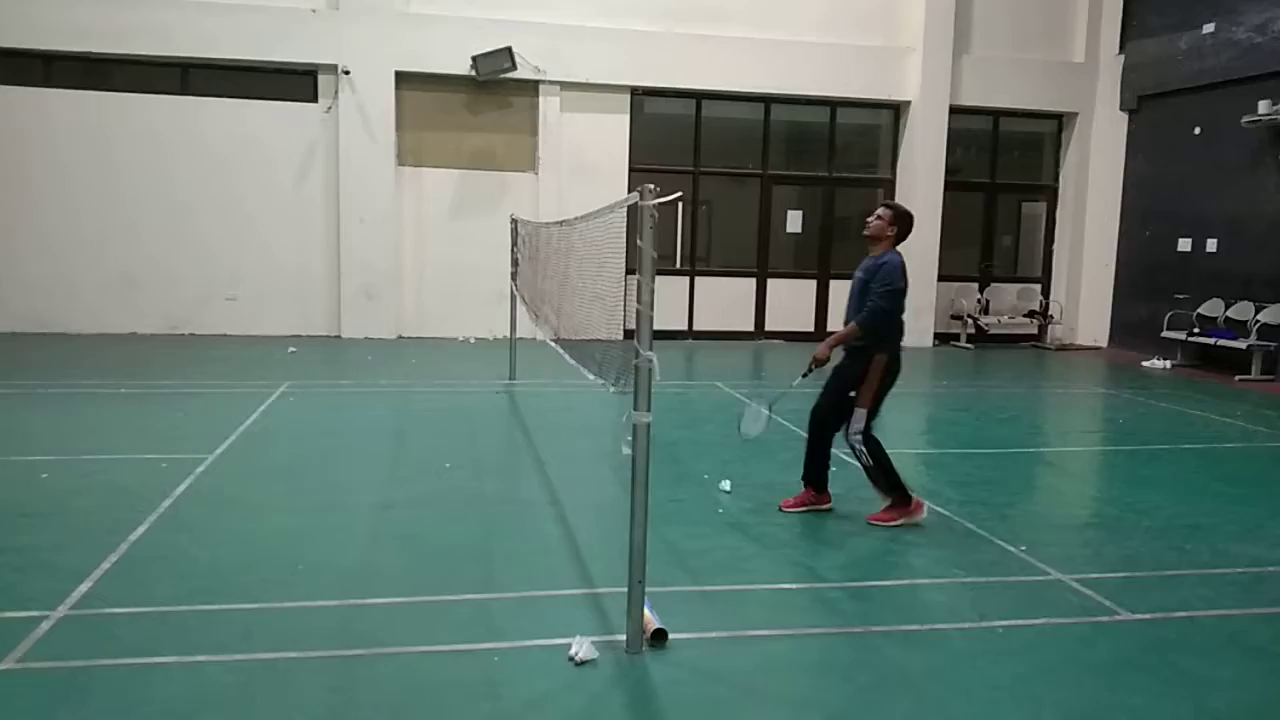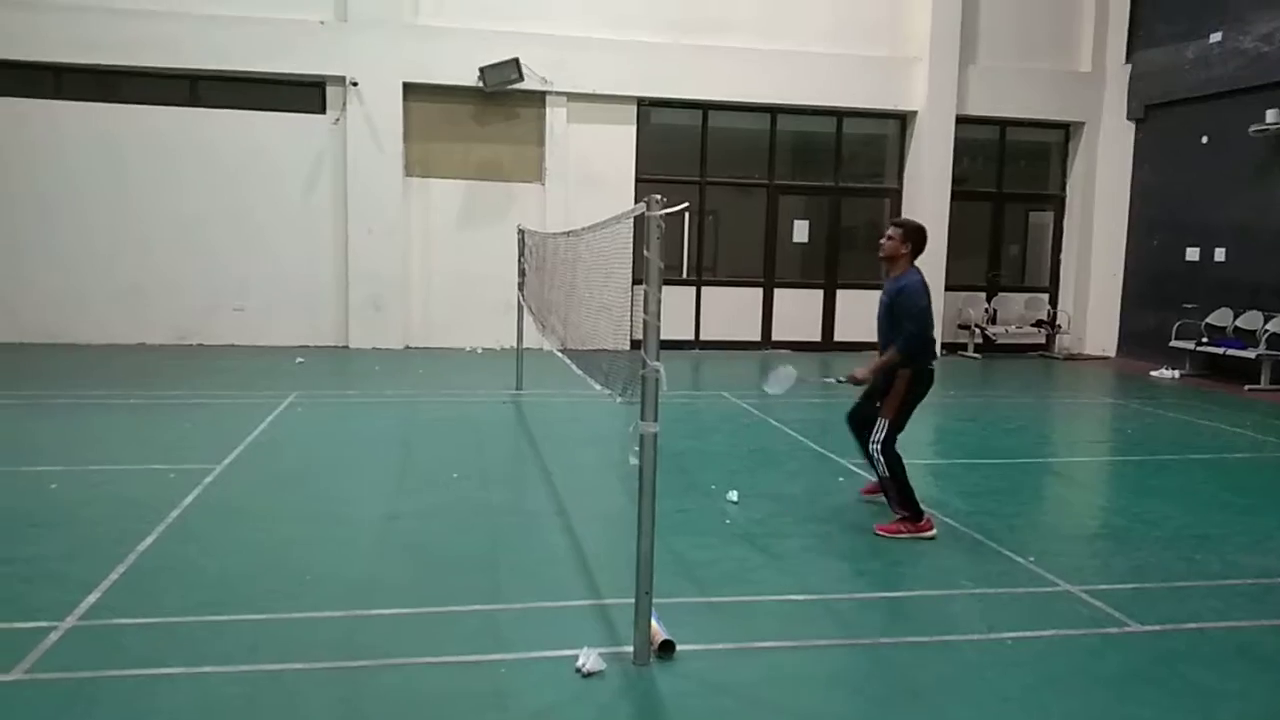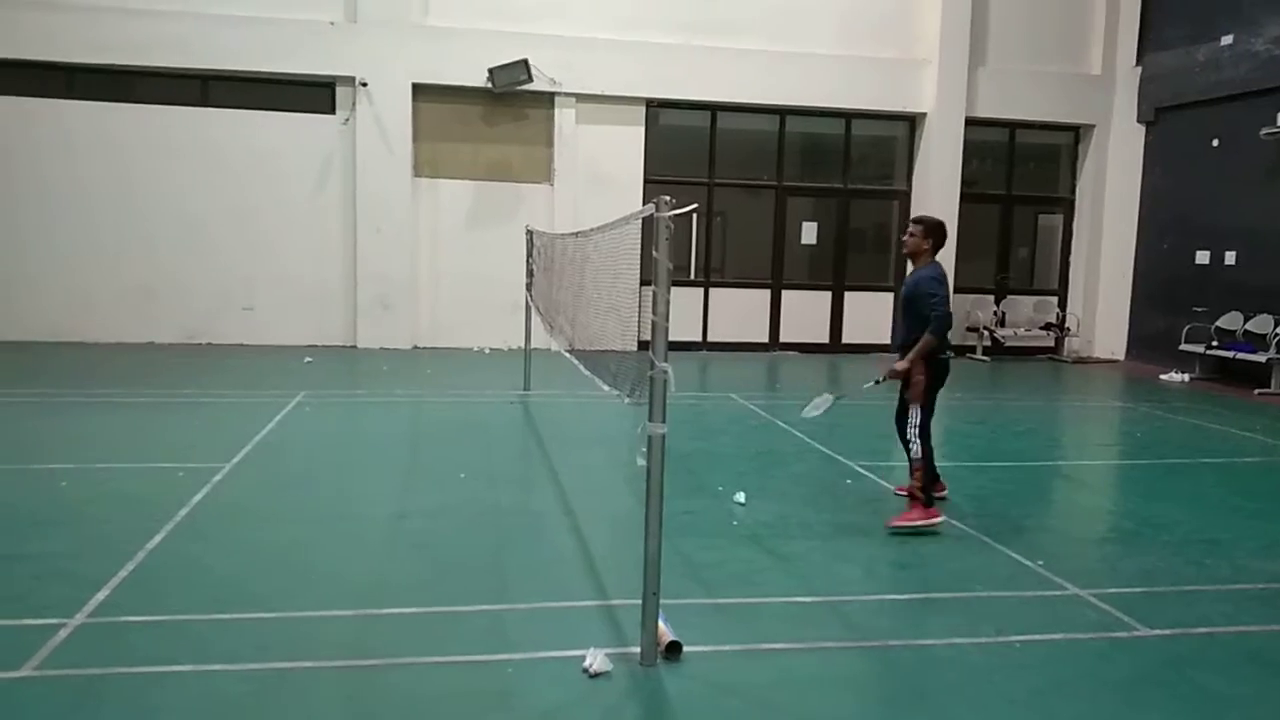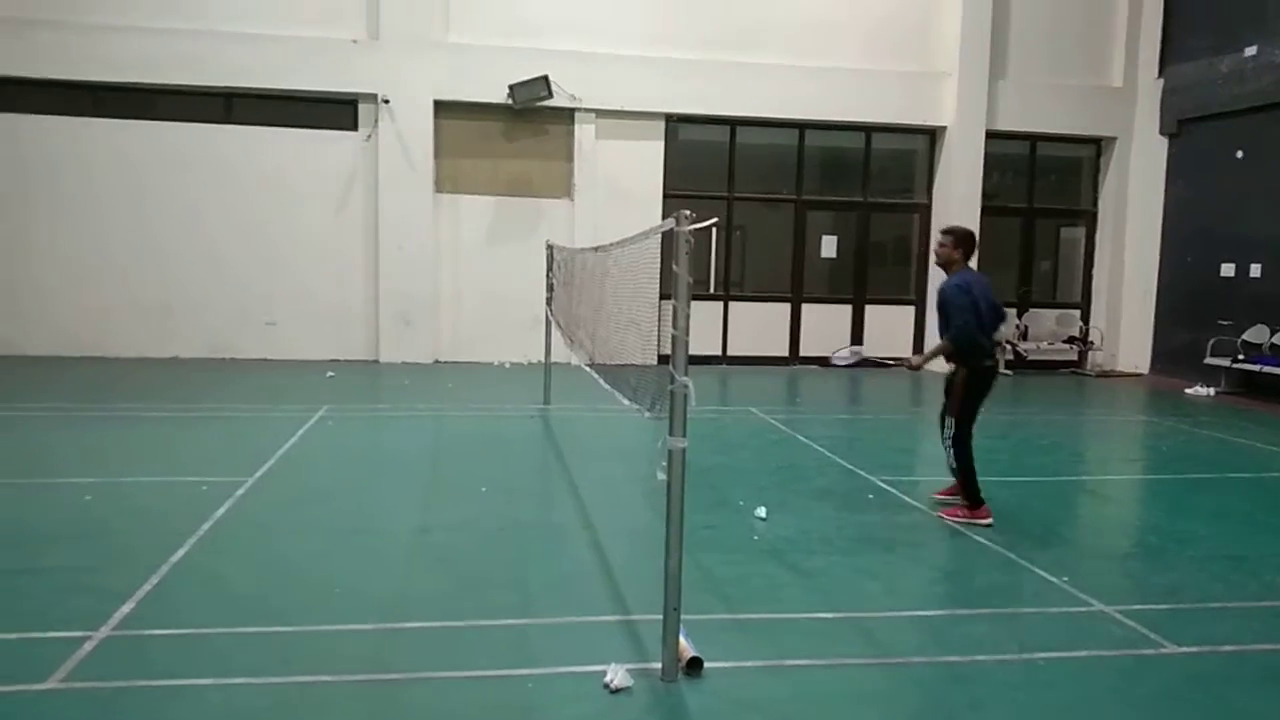
dt=0.3s
person 1, frame 1
left shoulder: (889, 266)
right shoulder: (871, 262)
left elbow: (872, 318)
left wrist: (829, 345)
right wrist: (836, 344)
left hip: (876, 359)
right hip: (857, 356)
left knee: (859, 432)
right knee: (822, 418)
left ankle: (904, 503)
right ankle: (815, 491)
person 1, frame 2
left shoulder: (910, 286)
right shoulder: (895, 281)
left elbow: (911, 340)
left wrist: (871, 369)
right wrist: (877, 367)
left hip: (910, 374)
right hip: (896, 370)
left knee: (879, 443)
right knee: (858, 419)
left ankle: (915, 520)
right ankle: (888, 481)
person 1, frame 3
left shoulder: (927, 278)
right shoulder: (924, 274)
left elbow: (940, 325)
left wrist: (909, 361)
right wrist: (906, 358)
left hip: (926, 364)
right hip: (922, 362)
left knee: (914, 429)
right knee: (908, 422)
left ankle: (925, 507)
right ankle: (930, 482)
person 1, frame 4
left shoulder: (954, 287)
right shoulder: (975, 280)
left elbow: (959, 333)
right elbow: (998, 315)
left wrist: (925, 358)
left hip: (970, 369)
right hip: (982, 363)
left knee: (953, 437)
right knee: (957, 431)
left ankle: (974, 507)
right ankle: (963, 486)
